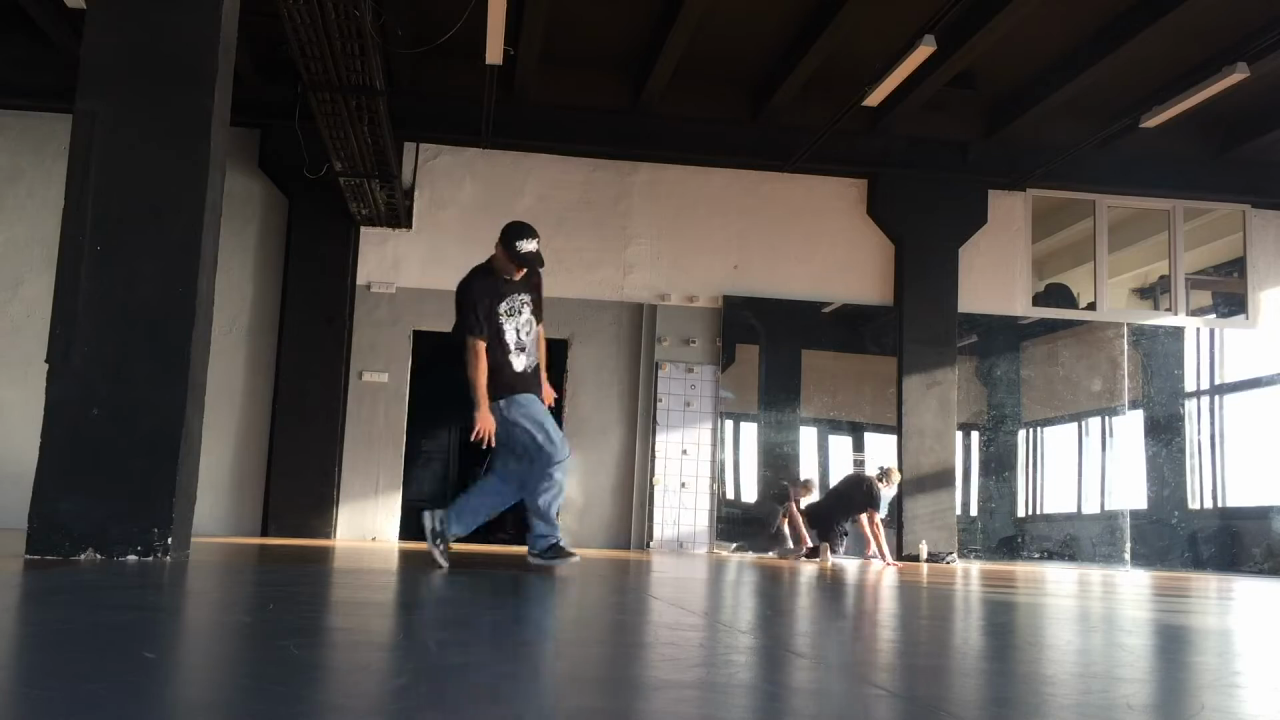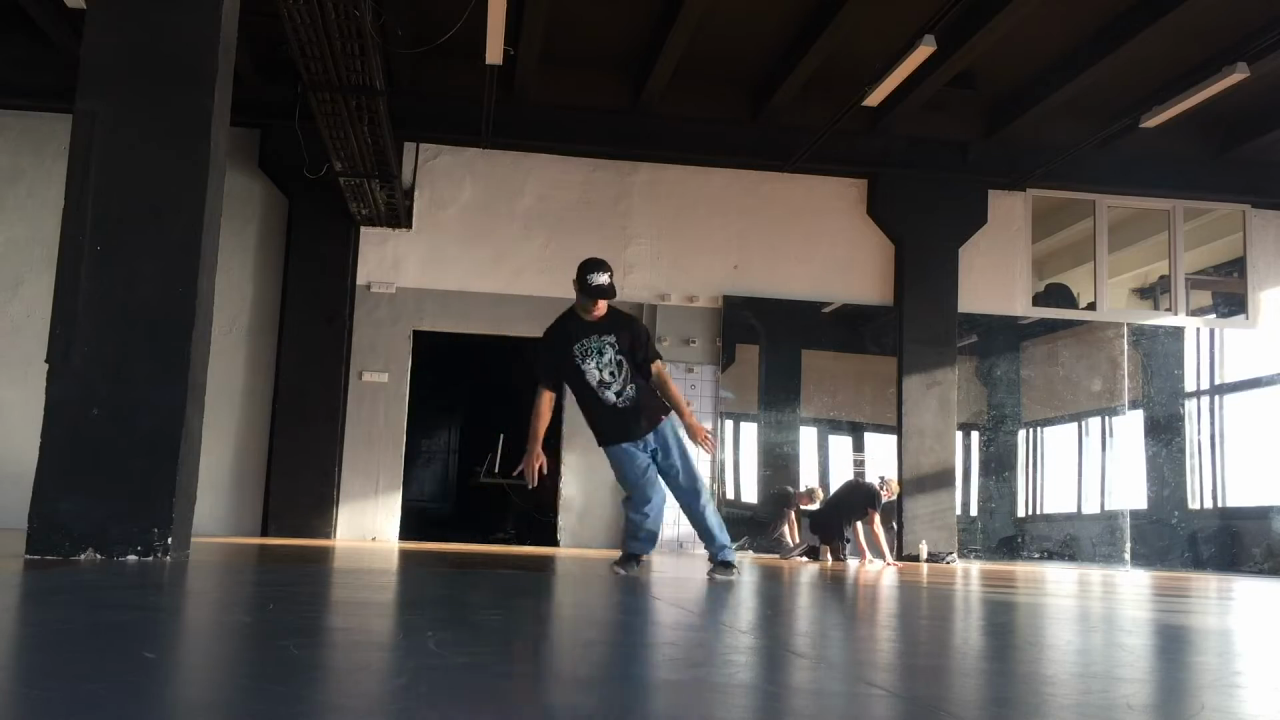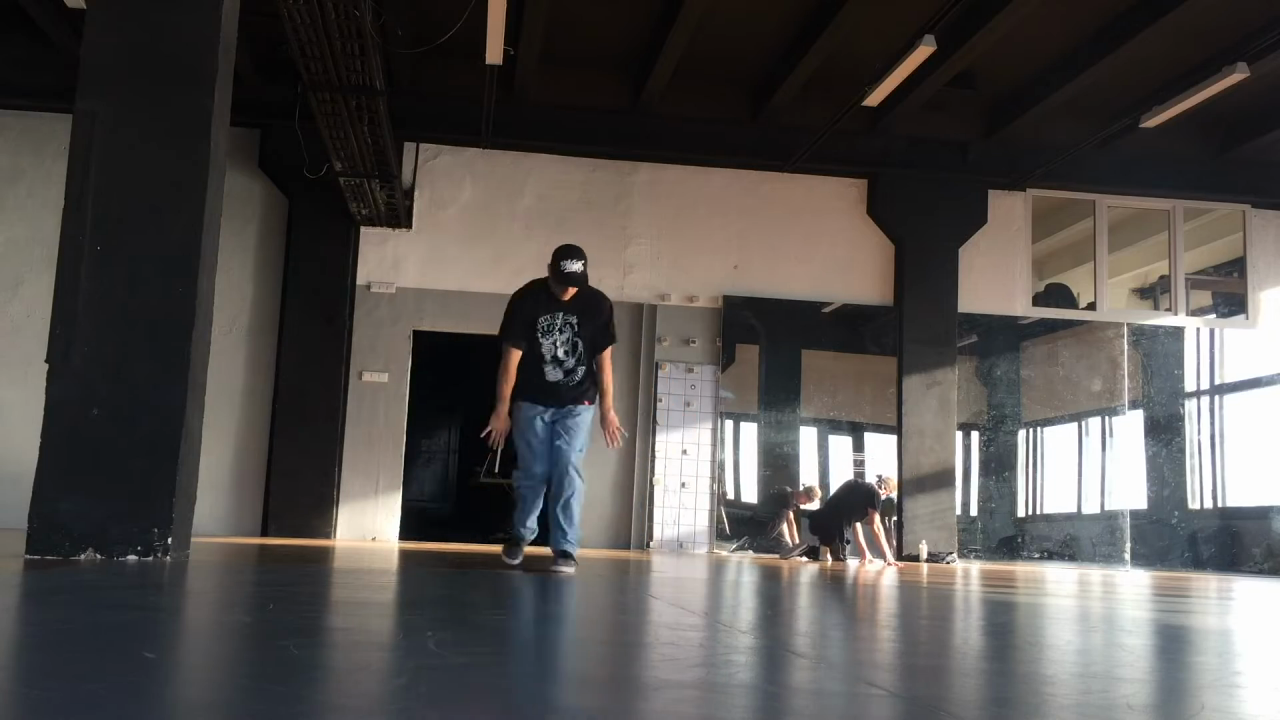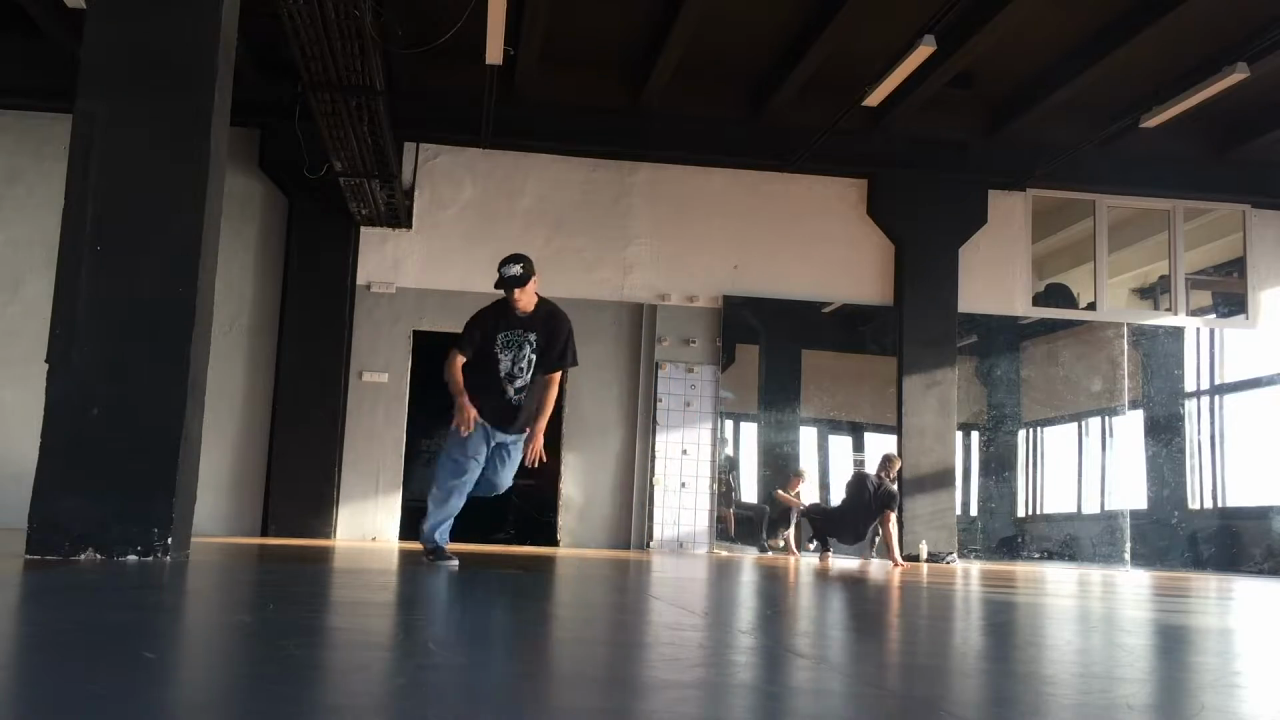
dt=0.5s
person 1, frame 1
left shoulder: (530, 280)
right shoulder: (475, 287)
right elbow: (477, 351)
left wrist: (542, 380)
right wrist: (483, 407)
left hip: (528, 391)
right hip: (506, 395)
left knee: (511, 474)
right knee: (555, 459)
left ankle: (444, 524)
right ankle: (543, 542)
person 1, frame 2
left shoulder: (628, 324)
right shoulder: (559, 335)
left elbow: (658, 373)
right elbow: (546, 394)
left wrist: (688, 419)
right wrist: (534, 447)
left hip: (658, 421)
right hip: (619, 436)
left knee: (691, 487)
right knee: (648, 498)
left ankle: (723, 555)
right ankle: (635, 552)
person 1, frame 3
left shoulder: (598, 305)
right shoulder: (526, 301)
left elbow: (603, 360)
right elbow: (510, 359)
left wrist: (607, 410)
right wrist: (502, 410)
left hip: (577, 404)
right hip: (533, 402)
left knee: (566, 469)
right knee: (534, 471)
left ankle: (564, 548)
right ankle: (522, 535)
person 1, frame 4
left shoulder: (556, 322)
right shoulder: (487, 318)
left elbow: (552, 380)
right elbow: (454, 363)
left wrist: (538, 430)
right wrist: (462, 402)
left hip: (517, 421)
right hip: (476, 412)
left knee: (496, 483)
right knee: (459, 475)
right ankle: (433, 540)
